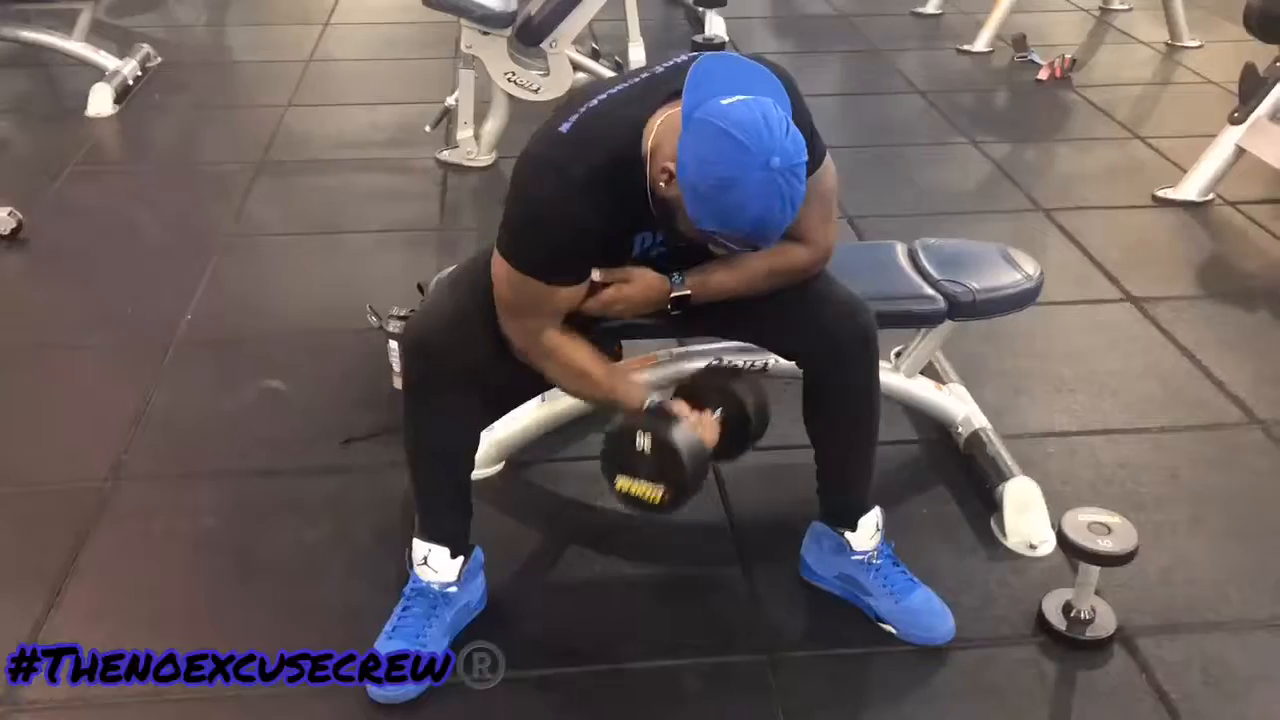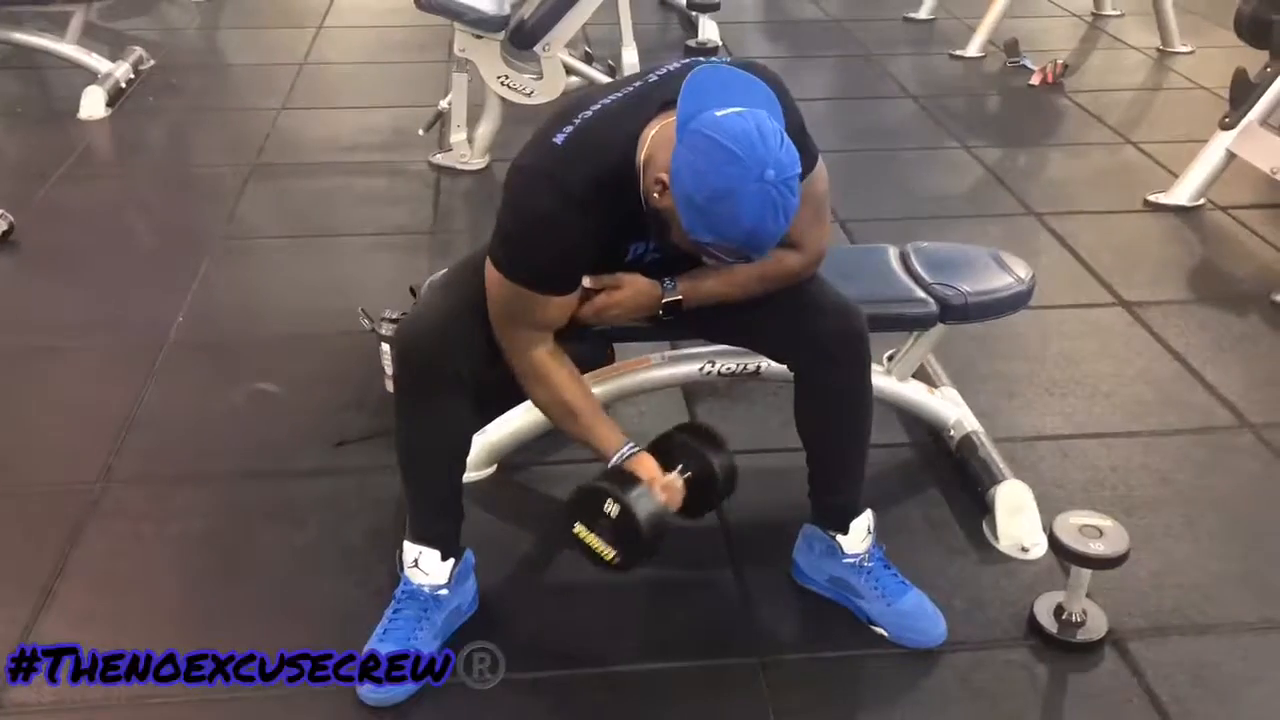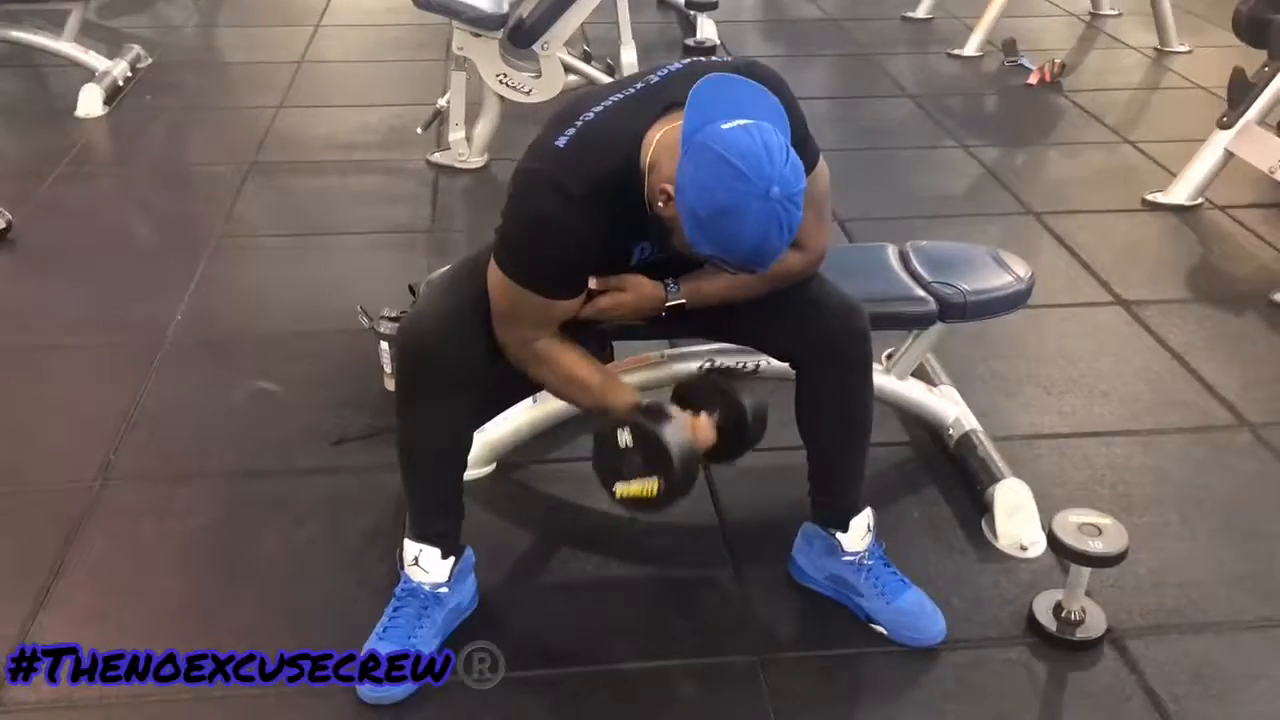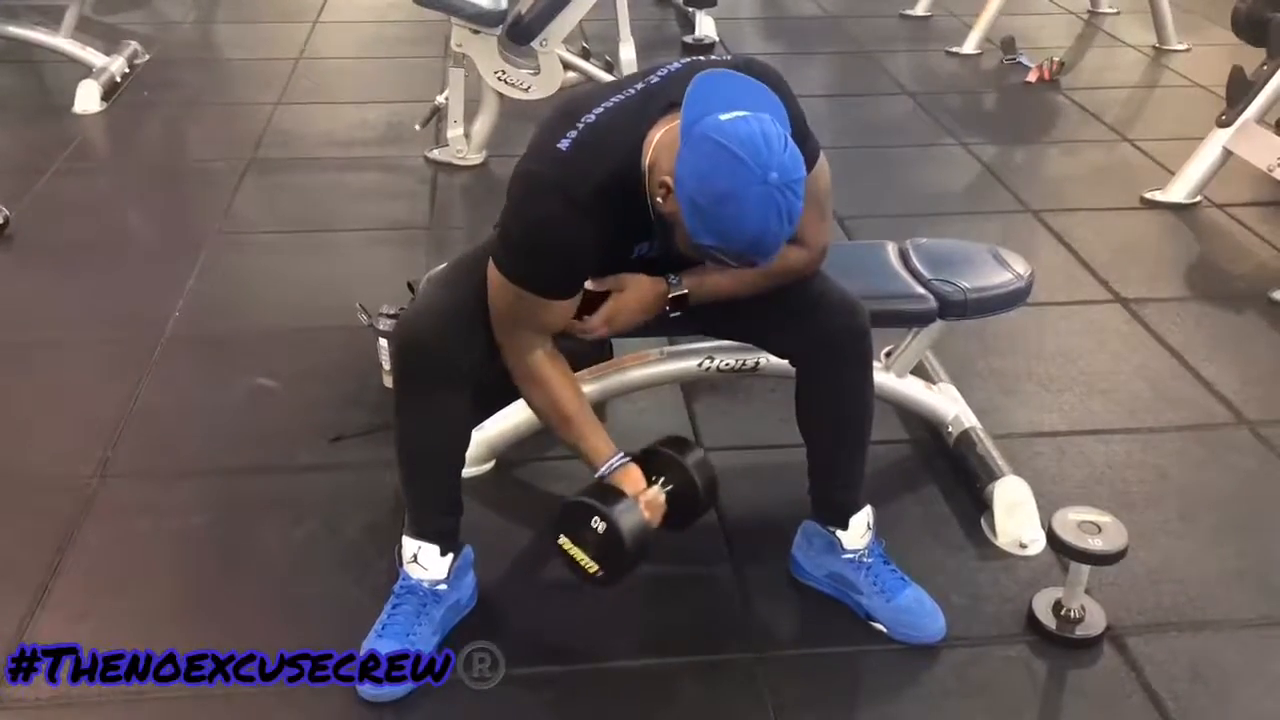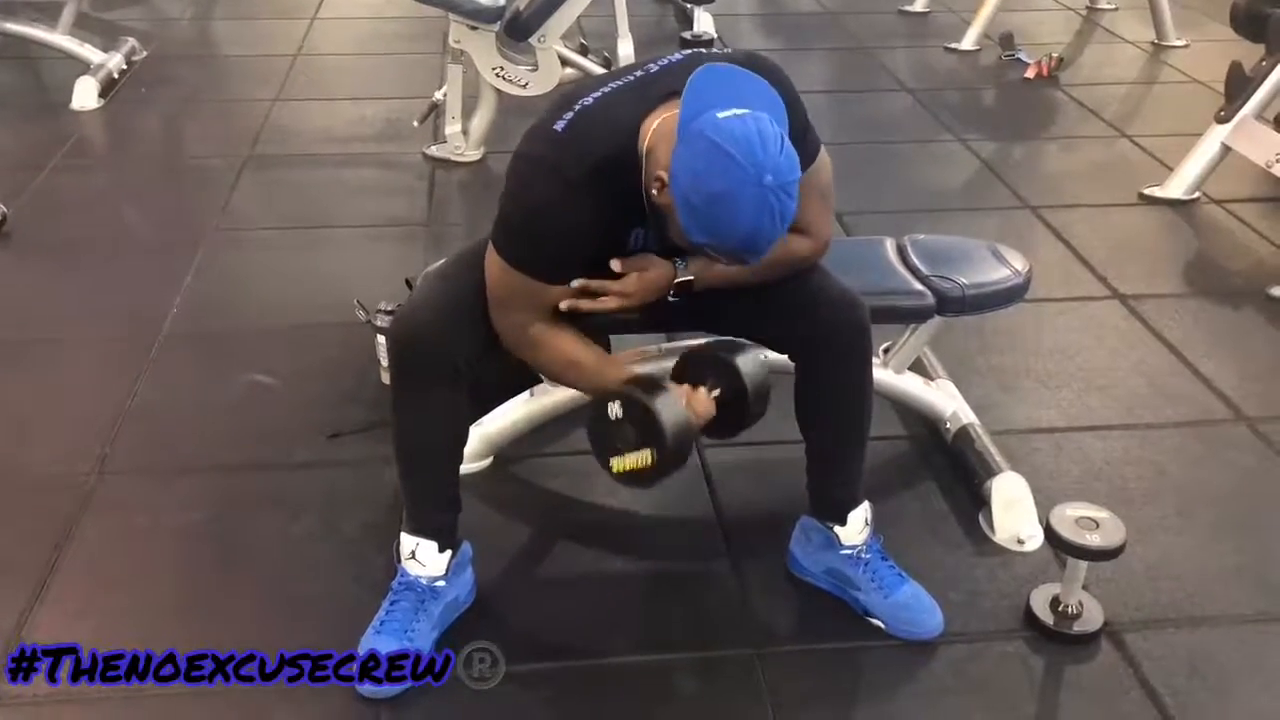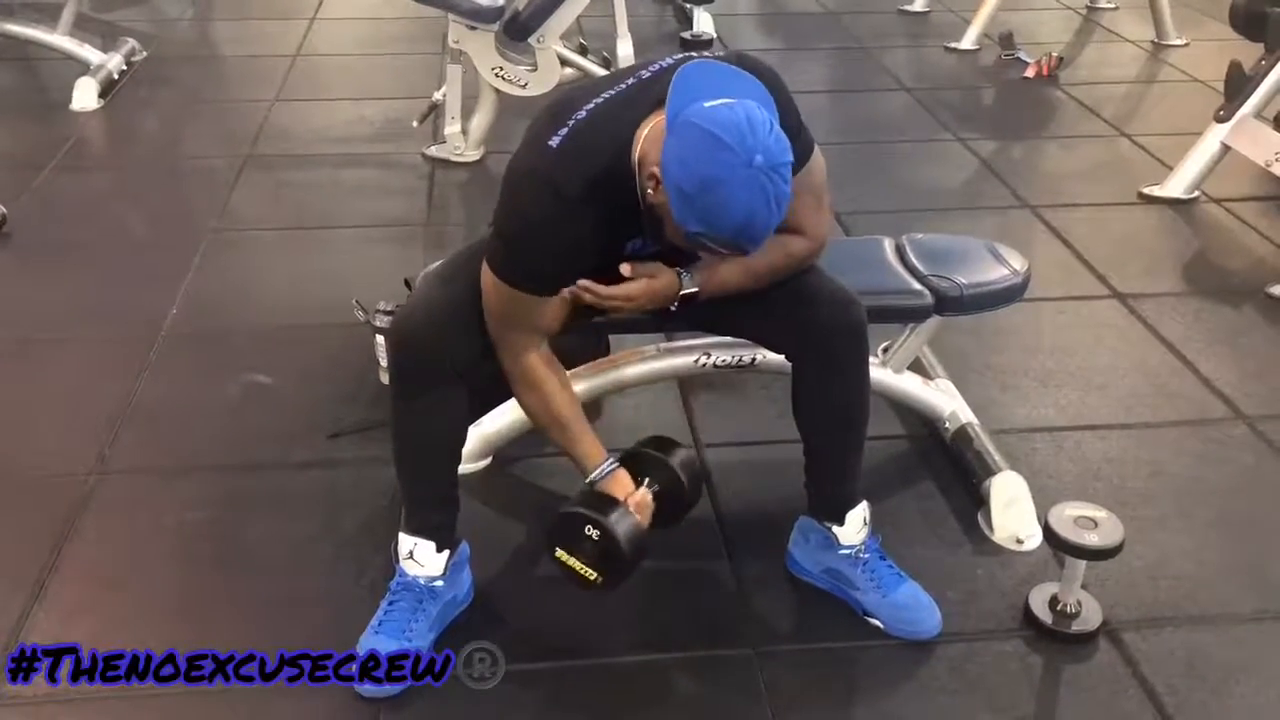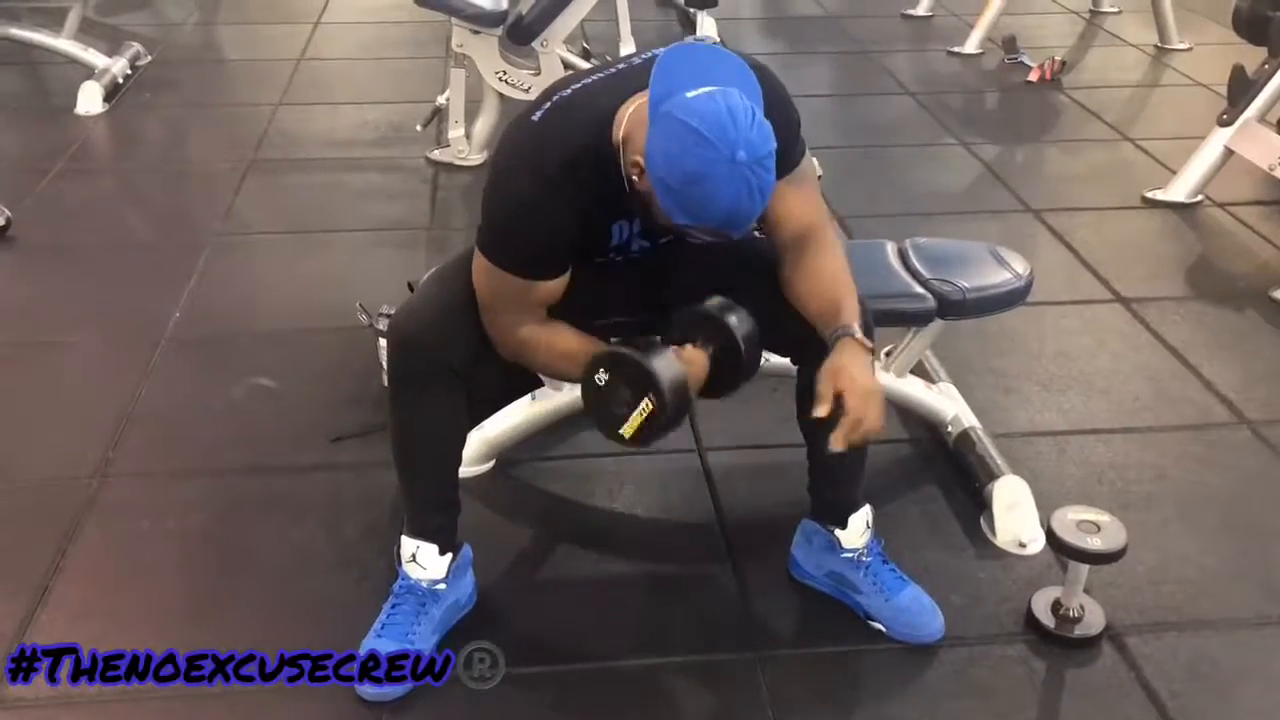
dt=0.5s
person 1, frame 1
left shoulder: (770, 109)
right shoulder: (562, 175)
left elbow: (812, 244)
right elbow: (531, 330)
left wrist: (675, 290)
right wrist: (653, 408)
left hip: (684, 273)
right hip: (568, 271)
left knee: (846, 328)
right knee: (435, 345)
left ankle: (848, 543)
right ankle: (444, 571)
person 1, frame 2
left shoulder: (761, 115)
right shoulder: (553, 186)
left elbow: (804, 248)
right elbow: (527, 343)
left wrist: (666, 295)
right wrist: (624, 457)
left hip: (673, 280)
right hip: (560, 273)
left knee: (837, 331)
right knee: (427, 347)
left ankle: (840, 545)
right ankle: (435, 572)
person 1, frame 3
left shoulder: (763, 111)
right shoulder: (559, 190)
left elbow: (806, 248)
right elbow: (527, 340)
left wrist: (669, 296)
left hip: (672, 280)
right hip: (563, 272)
left knee: (839, 329)
right knee: (429, 344)
left ankle: (839, 543)
right ankle: (435, 571)
person 1, frame 4
left shoulder: (763, 112)
right shoulder: (559, 186)
left elbow: (807, 245)
right elbow: (526, 344)
left wrist: (670, 293)
right wrist: (612, 468)
left hip: (675, 278)
right hip: (561, 268)
left knee: (838, 325)
right knee: (426, 340)
left ankle: (838, 541)
right ankle: (434, 568)
person 1, frame 5
left shoulder: (763, 101)
right shoulder: (557, 173)
left elbow: (812, 235)
right elbow: (521, 323)
left wrist: (680, 275)
left hip: (674, 265)
right hip: (557, 267)
left knee: (840, 321)
right knee: (423, 336)
left ankle: (837, 538)
right ankle: (432, 565)
person 1, frame 6
left shoulder: (757, 106)
right shoulder: (552, 185)
left elbow: (805, 232)
right elbow: (522, 345)
left wrist: (683, 286)
right wrist: (604, 473)
left hip: (686, 277)
right hip: (561, 264)
left knee: (835, 320)
right knee: (422, 337)
left ankle: (836, 537)
right ankle: (430, 564)
person 1, frame 7
left shoulder: (752, 105)
right shoulder: (539, 164)
left elbow: (806, 233)
right elbow: (513, 325)
left wrist: (850, 338)
left hip: (677, 262)
right hip: (560, 271)
left knee: (828, 324)
right knee: (421, 340)
left ankle: (838, 540)
right ankle: (433, 566)
